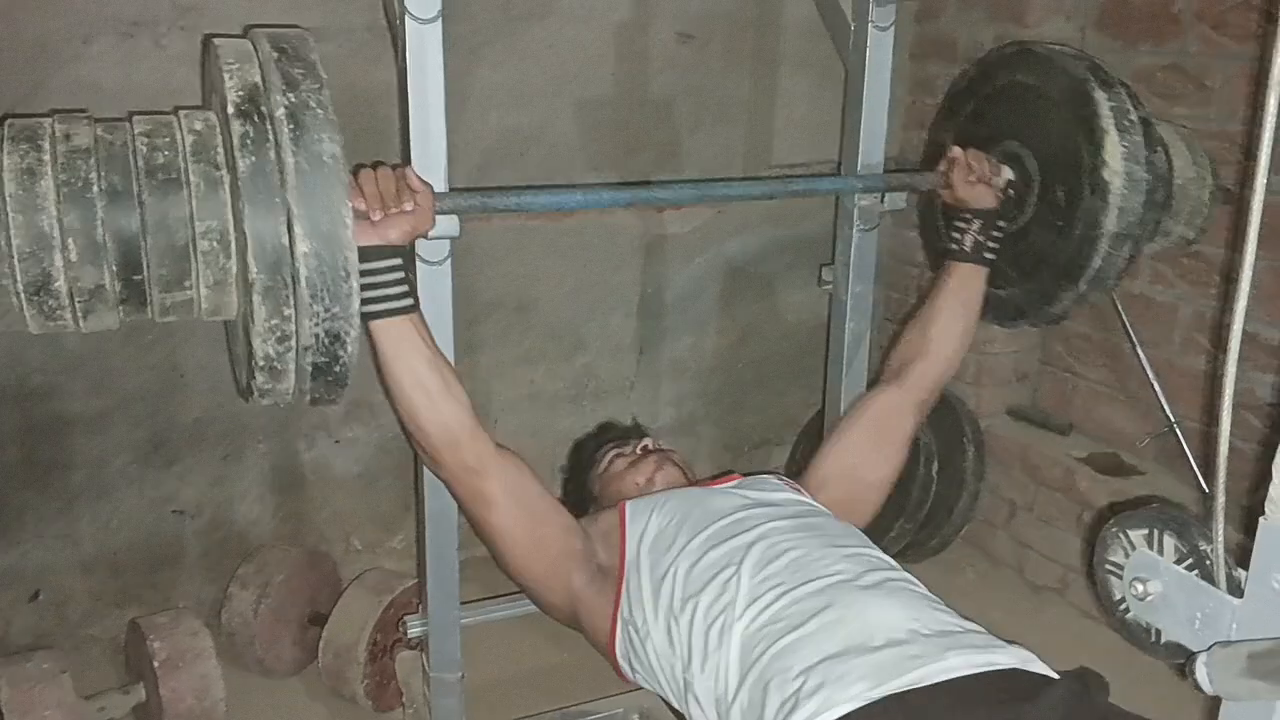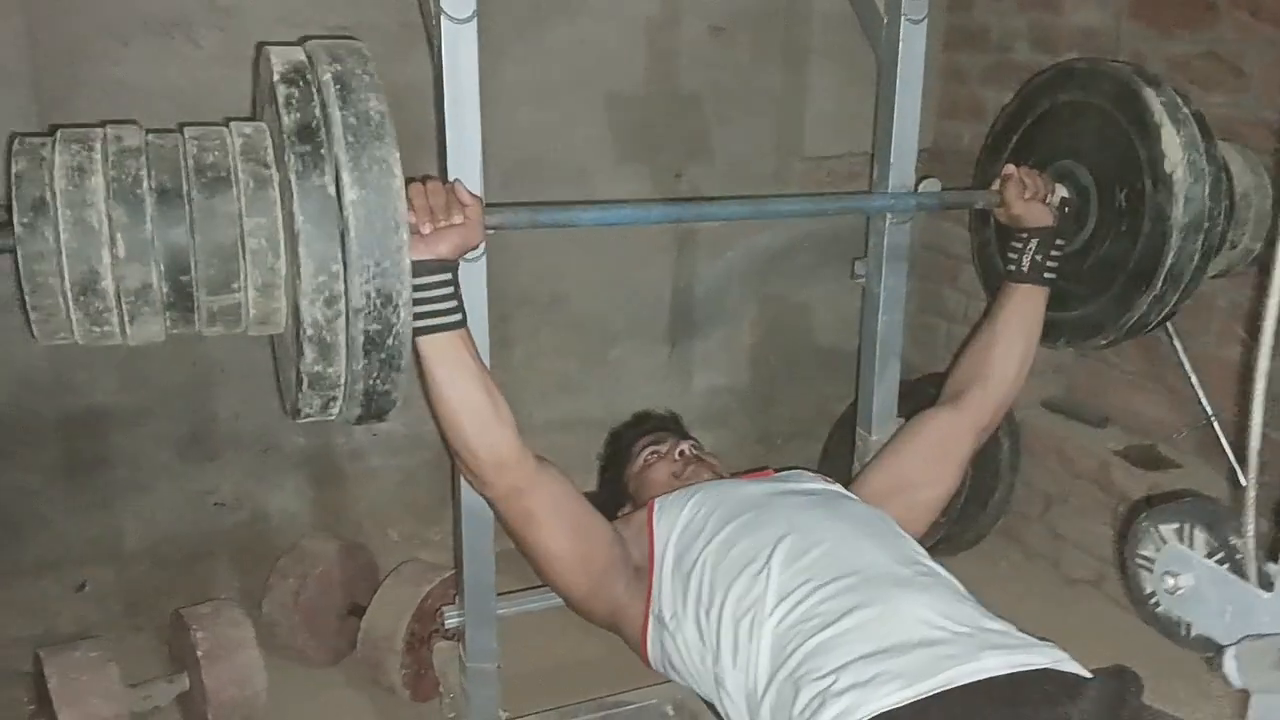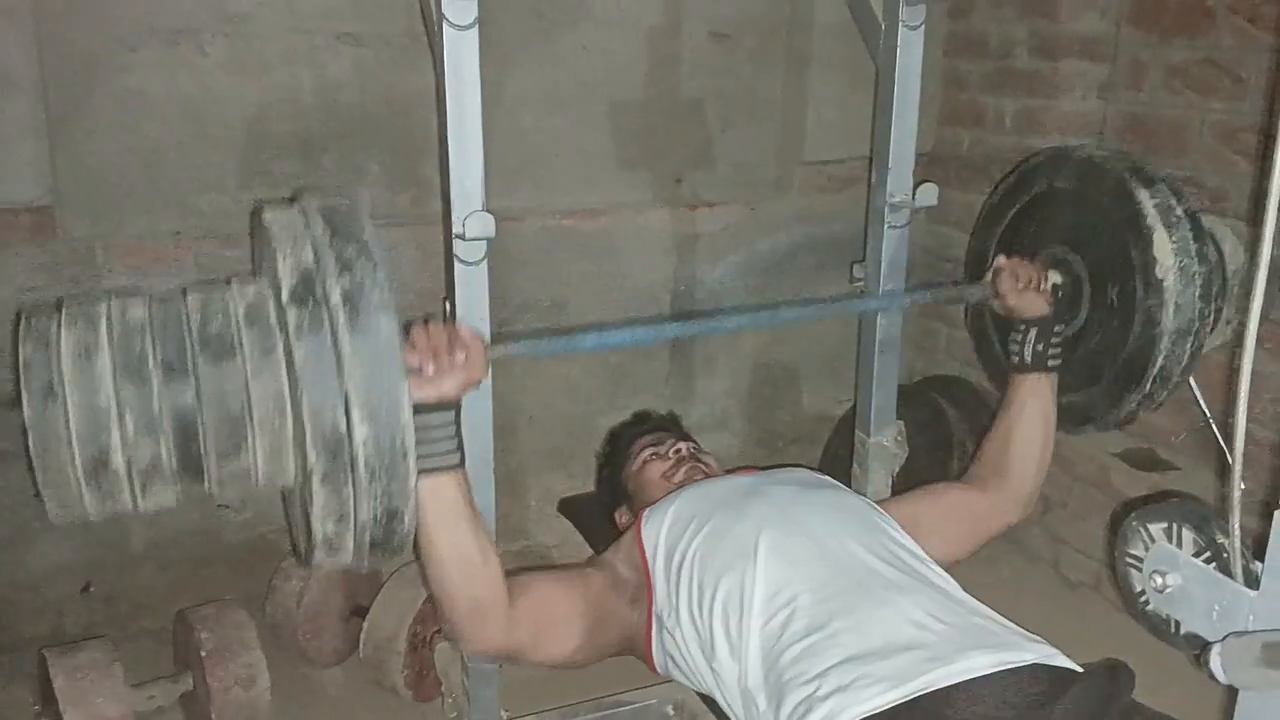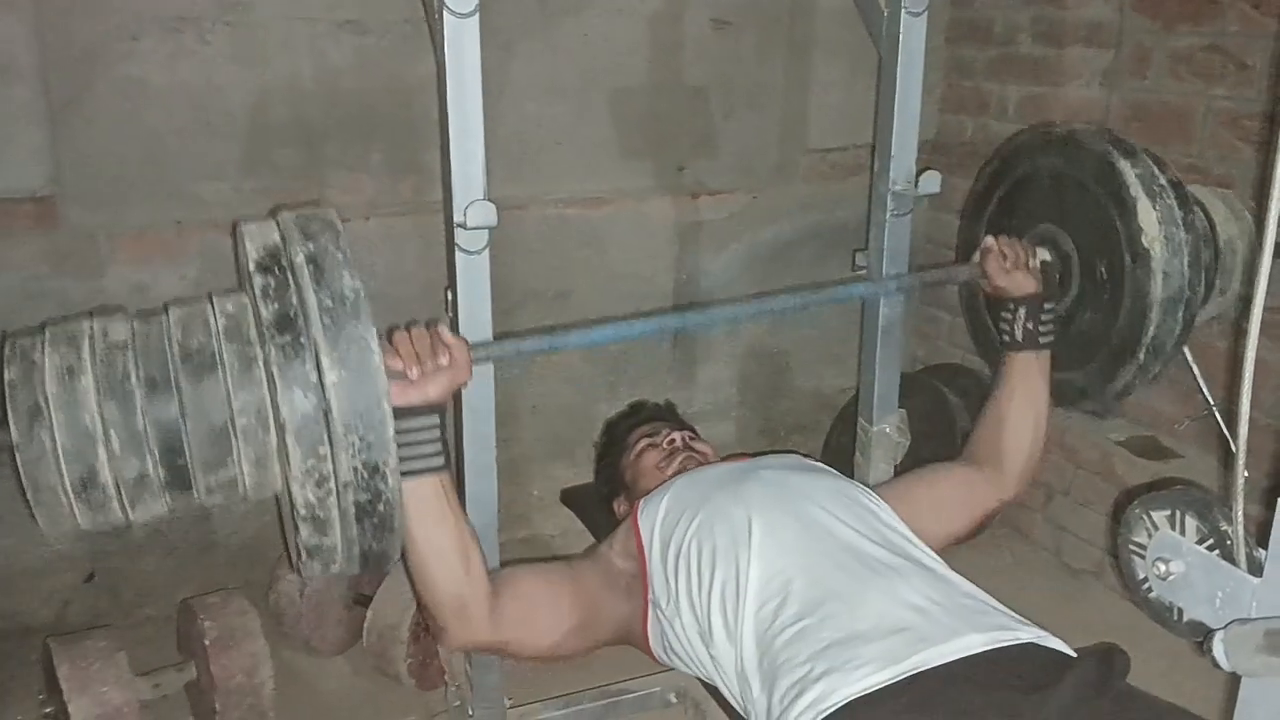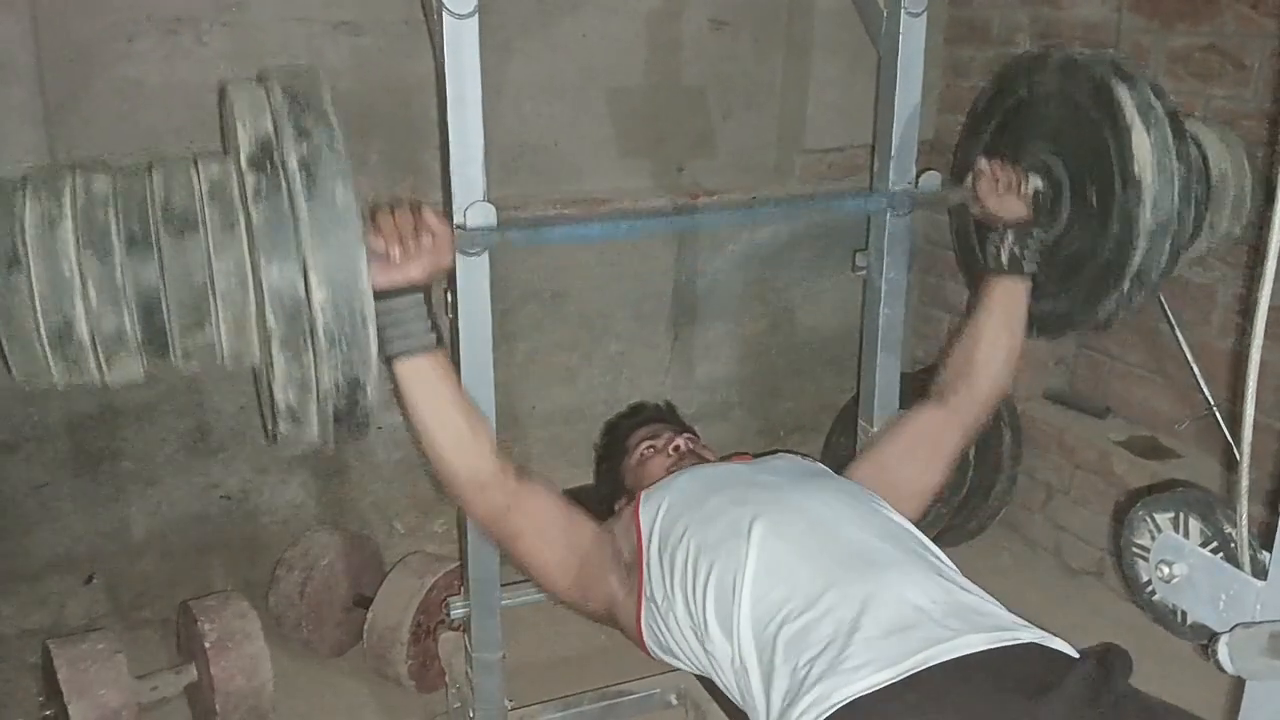
dt=0.7s
person 1, frame 1
left shoulder: (799, 503)
right shoulder: (599, 562)
left elbow: (907, 387)
right elbow: (465, 455)
left wrist: (975, 224)
right wrist: (382, 260)
person 1, frame 2
left shoulder: (844, 504)
right shoulder: (634, 565)
left elbow: (966, 408)
right elbow: (503, 468)
left wrist: (1032, 245)
right wrist: (431, 275)
person 1, frame 3
left shoulder: (838, 503)
right shoulder: (637, 571)
left elbow: (1002, 493)
right elbow: (487, 620)
left wrist: (1033, 333)
right wrist: (432, 419)
person 1, frame 4
left shoulder: (837, 495)
right shoulder: (633, 562)
left elbow: (996, 472)
right elbow: (471, 614)
left wrist: (1023, 314)
right wrist: (418, 422)
person 1, frame 5
left shoulder: (833, 487)
right shoulder: (627, 559)
left elbow: (958, 401)
right elbow: (485, 483)
left wrist: (1011, 239)
right wrist: (403, 303)
